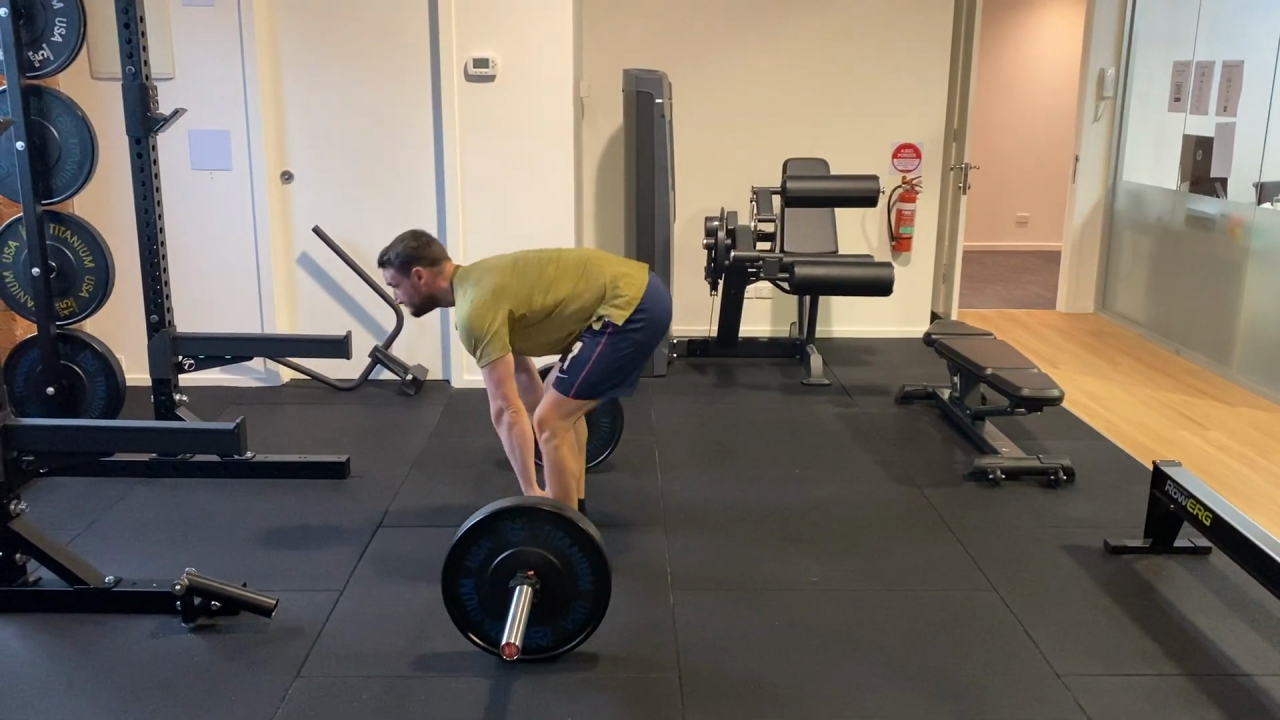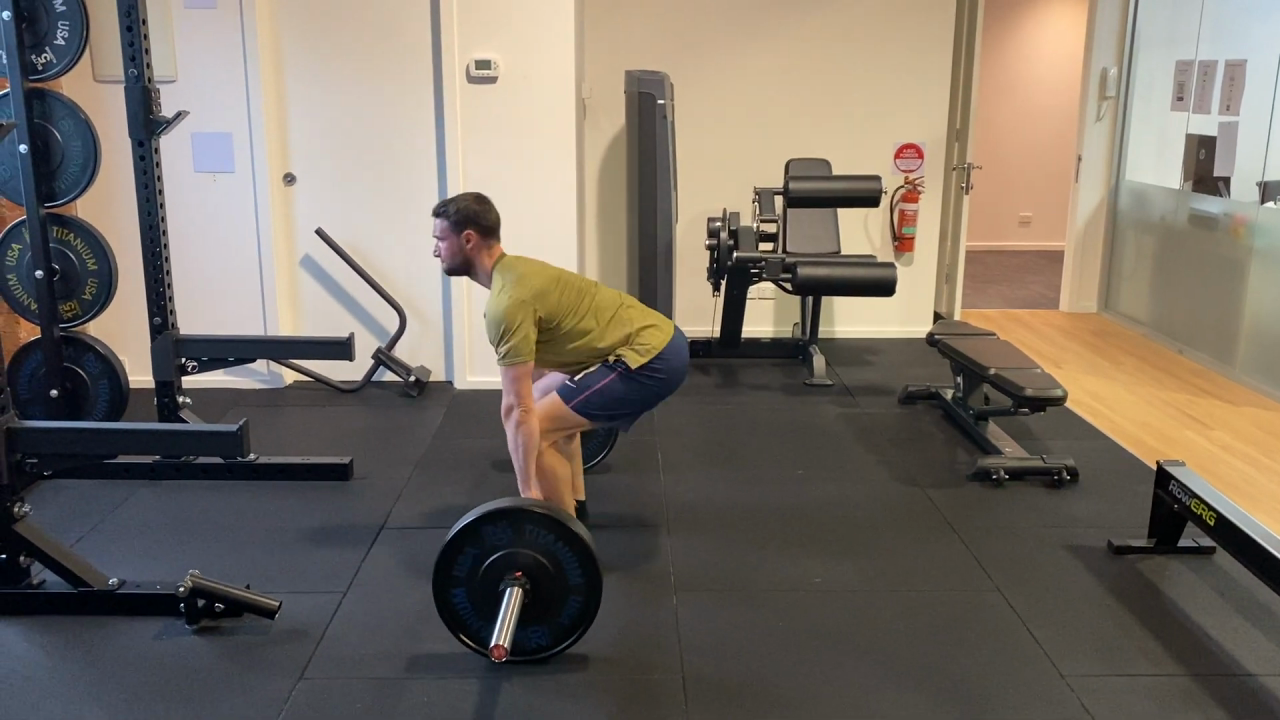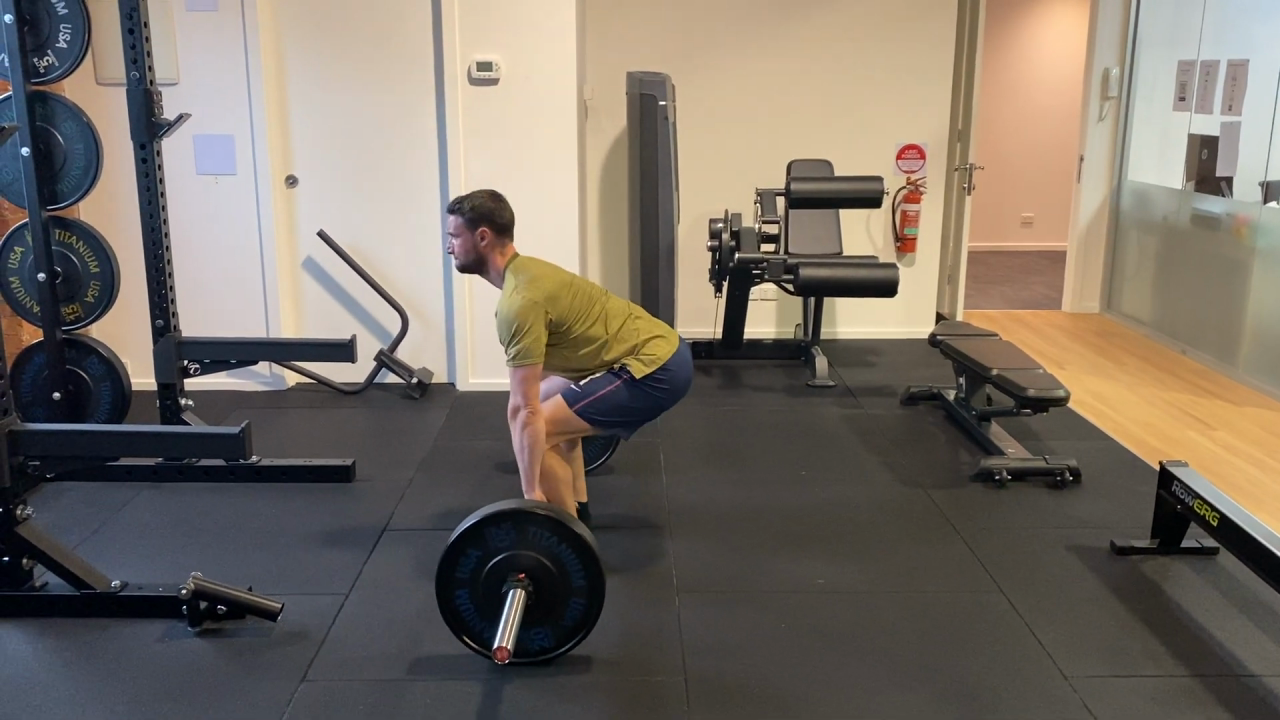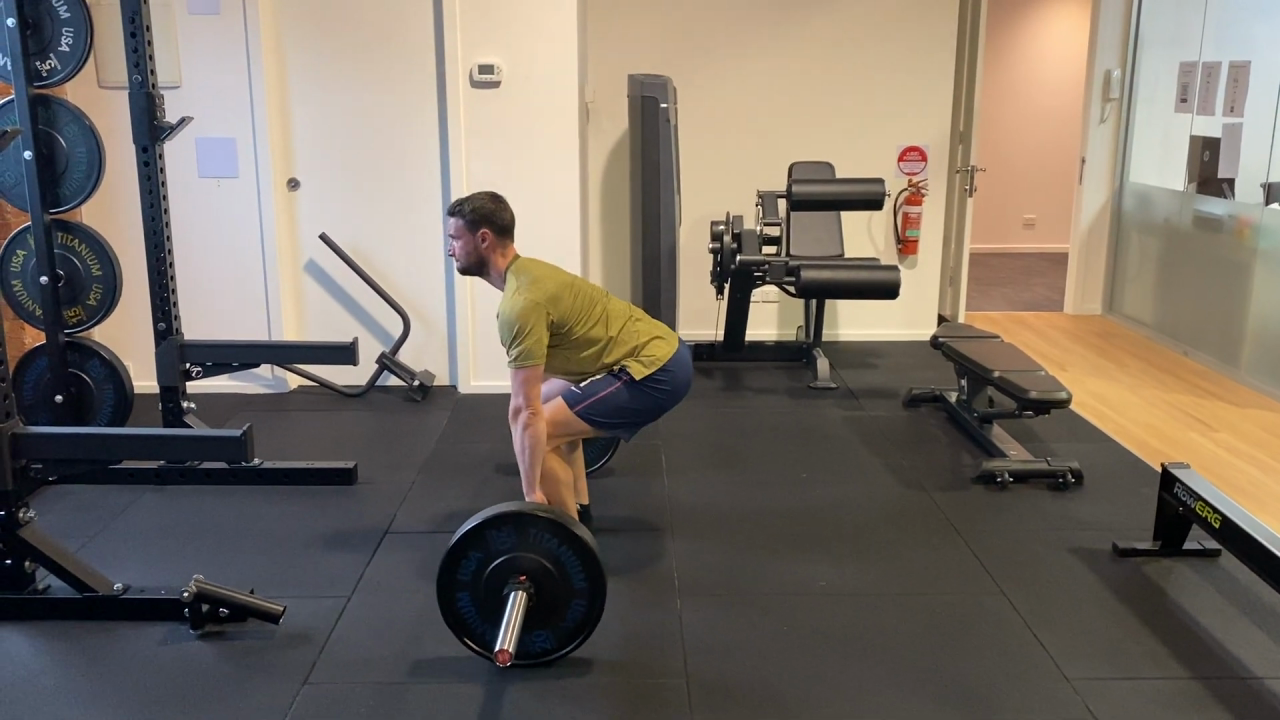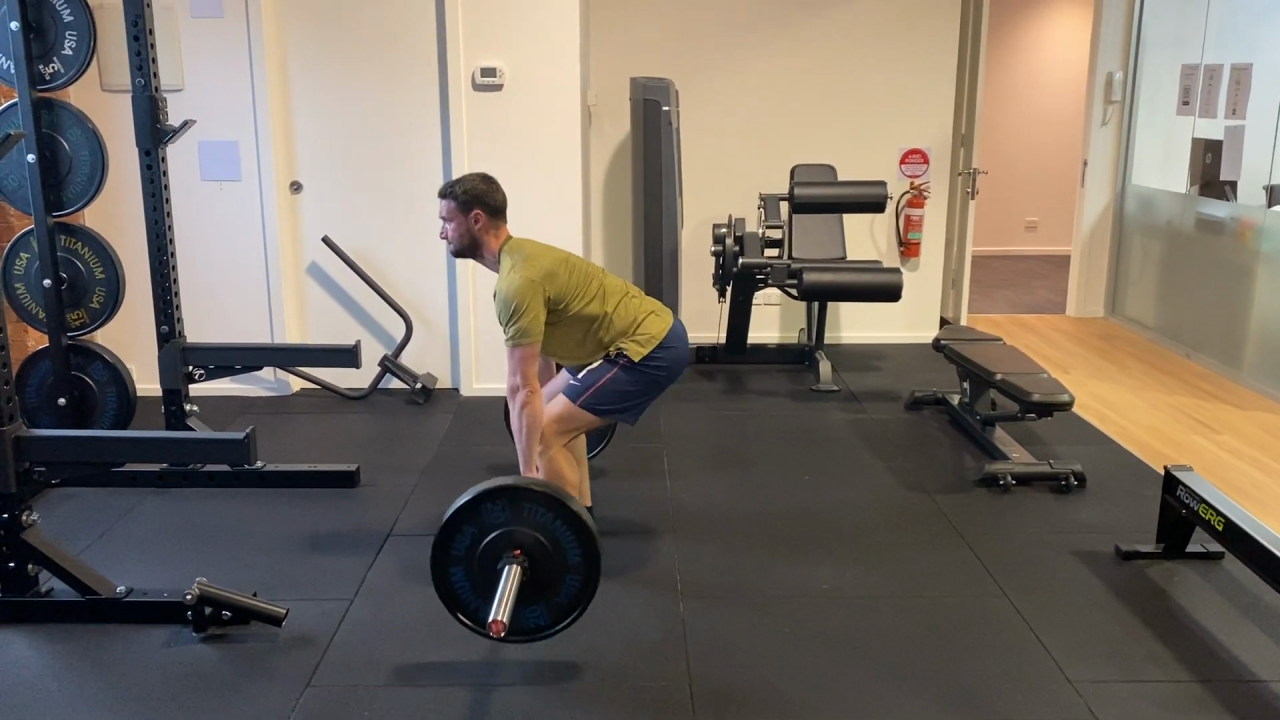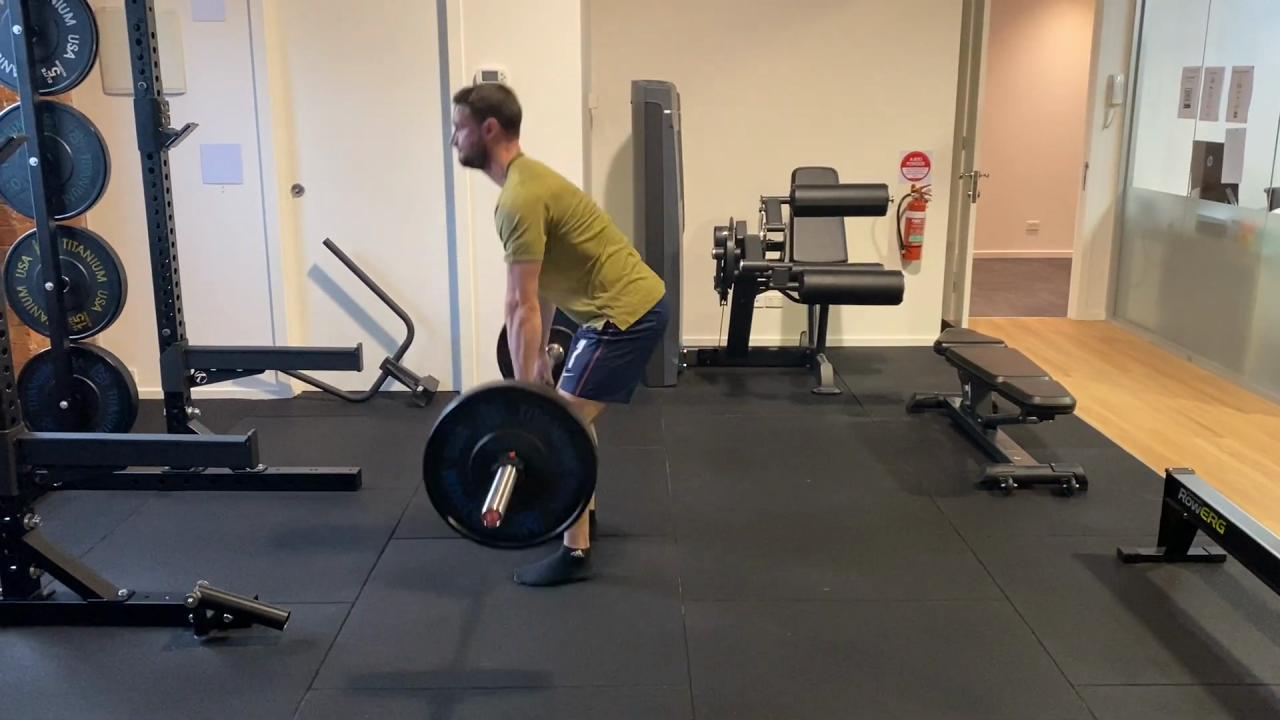
dt=0.3s
person 1, frame 1
left shoulder: (474, 311)
right shoulder: (477, 285)
left elbow: (506, 410)
right elbow: (521, 370)
left wrist: (531, 494)
left hip: (629, 305)
right hip: (639, 291)
left knee: (552, 421)
right knee: (564, 409)
right ankle: (573, 509)
person 1, frame 2
left shoulder: (506, 303)
right shoulder: (515, 274)
left elbow: (517, 409)
right elbow: (535, 369)
left wrist: (528, 492)
left hip: (649, 361)
right hip: (653, 343)
left knee: (536, 429)
right knee: (546, 404)
right ankle: (573, 508)
person 1, frame 3
left shoulder: (519, 302)
right shoulder: (526, 274)
left elbow: (524, 410)
right elbow: (544, 365)
left wrist: (531, 494)
left hip: (654, 369)
right hip: (658, 351)
left knee: (538, 431)
right knee: (549, 408)
right ankle: (575, 509)
person 1, frame 4
left shoulder: (521, 305)
right shoulder: (527, 274)
left elbow: (525, 412)
left wrist: (532, 495)
left hip: (654, 372)
right hip: (656, 353)
left knee: (542, 431)
right knee: (552, 410)
right ankle: (578, 510)
person 1, frame 5
left shoulder: (517, 284)
right shoulder: (522, 257)
left elbow: (521, 389)
right elbow: (542, 351)
left wrist: (528, 475)
right wrist: (546, 403)
left hip: (648, 349)
right hip: (653, 335)
left knee: (546, 432)
right knee: (553, 410)
person 1, frame 6
left shoulder: (518, 200)
right shoulder: (532, 180)
left elbow: (521, 307)
right elbow: (538, 290)
right wrist: (541, 352)
left hip: (628, 313)
right hip: (633, 303)
right knee: (571, 418)
left ankle: (574, 554)
right ankle: (583, 517)
